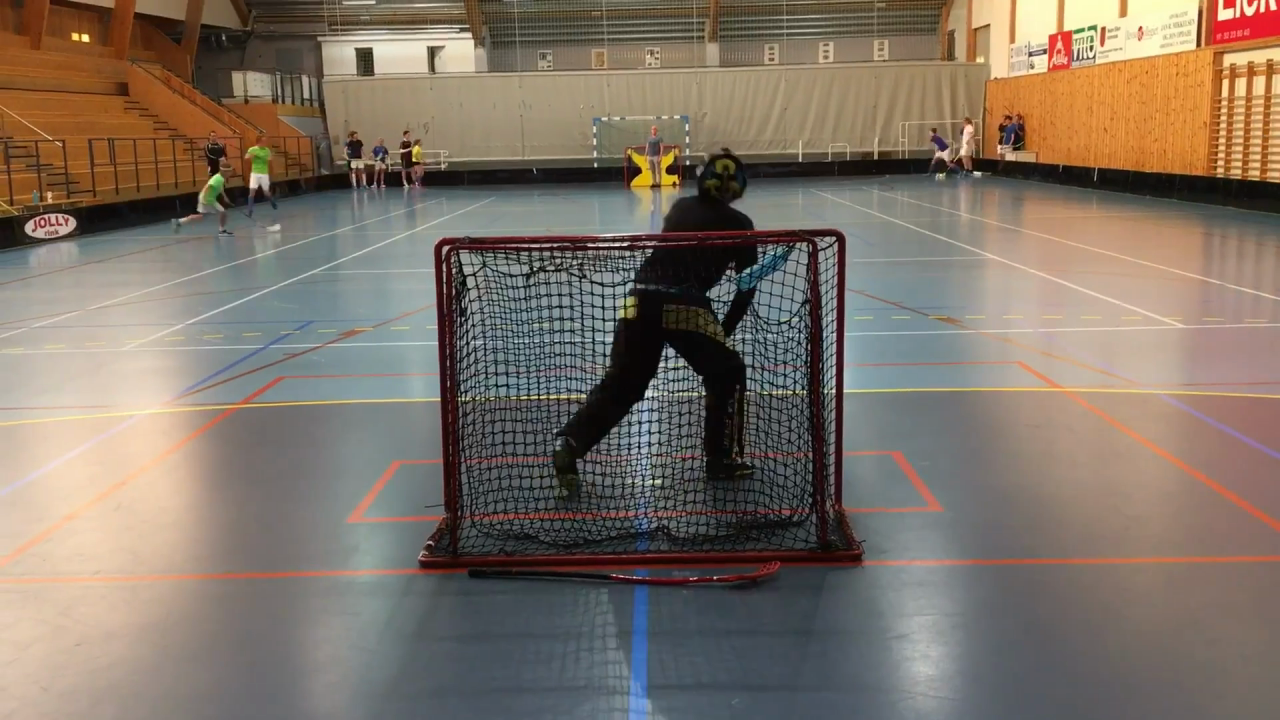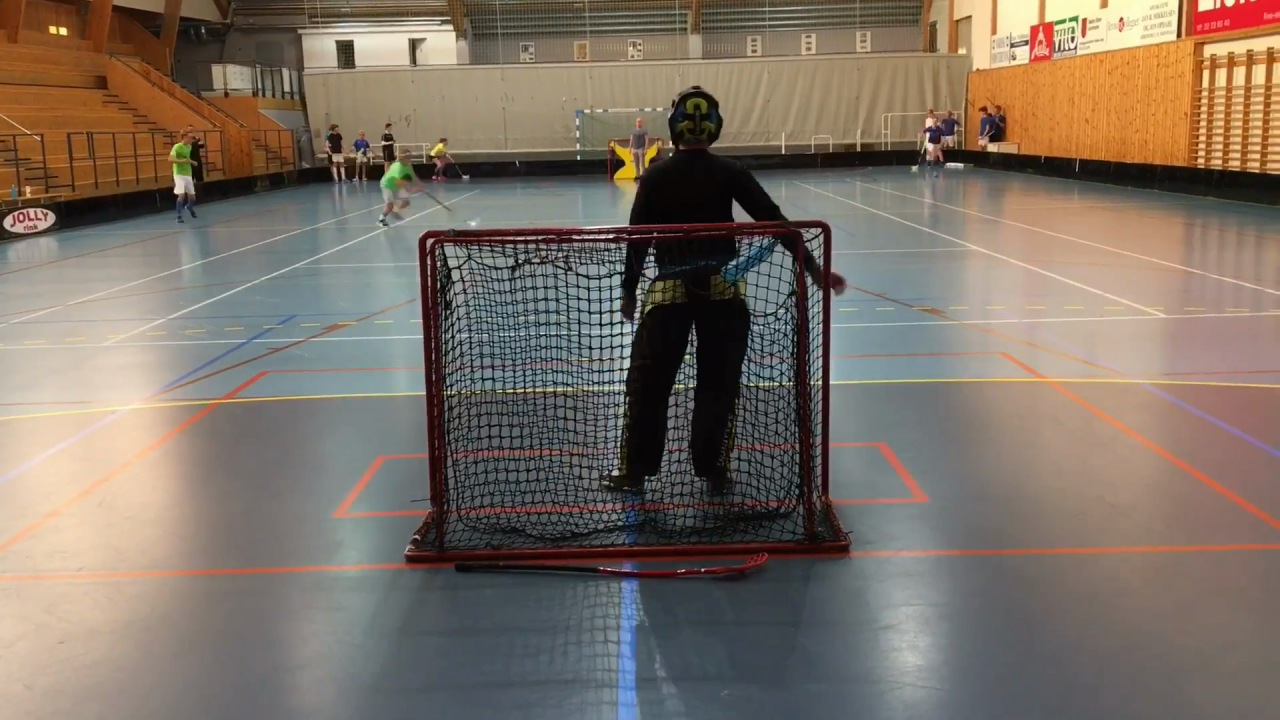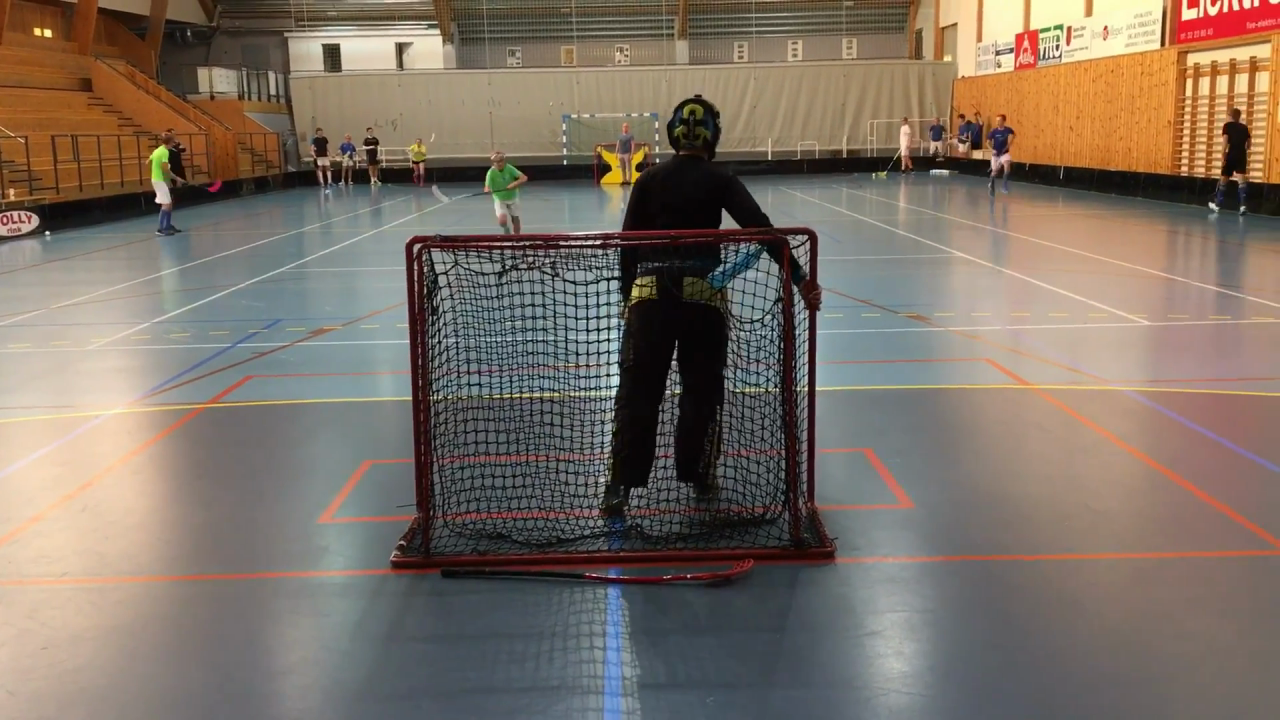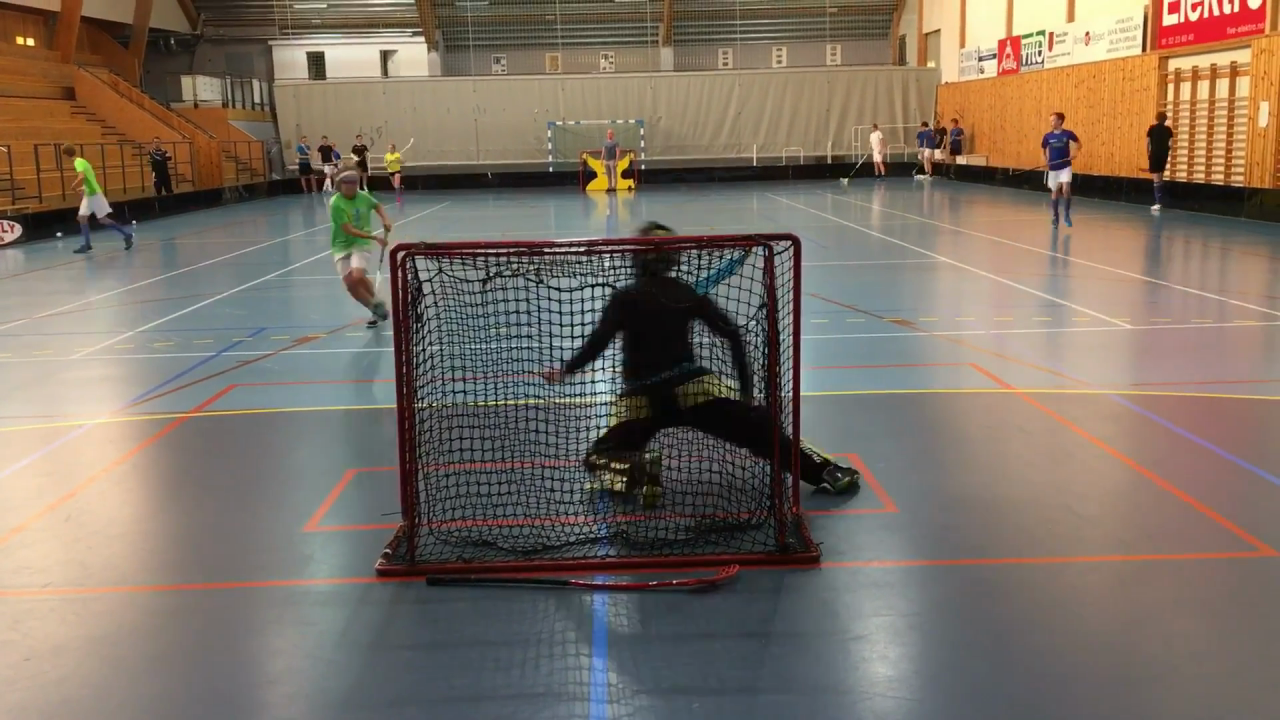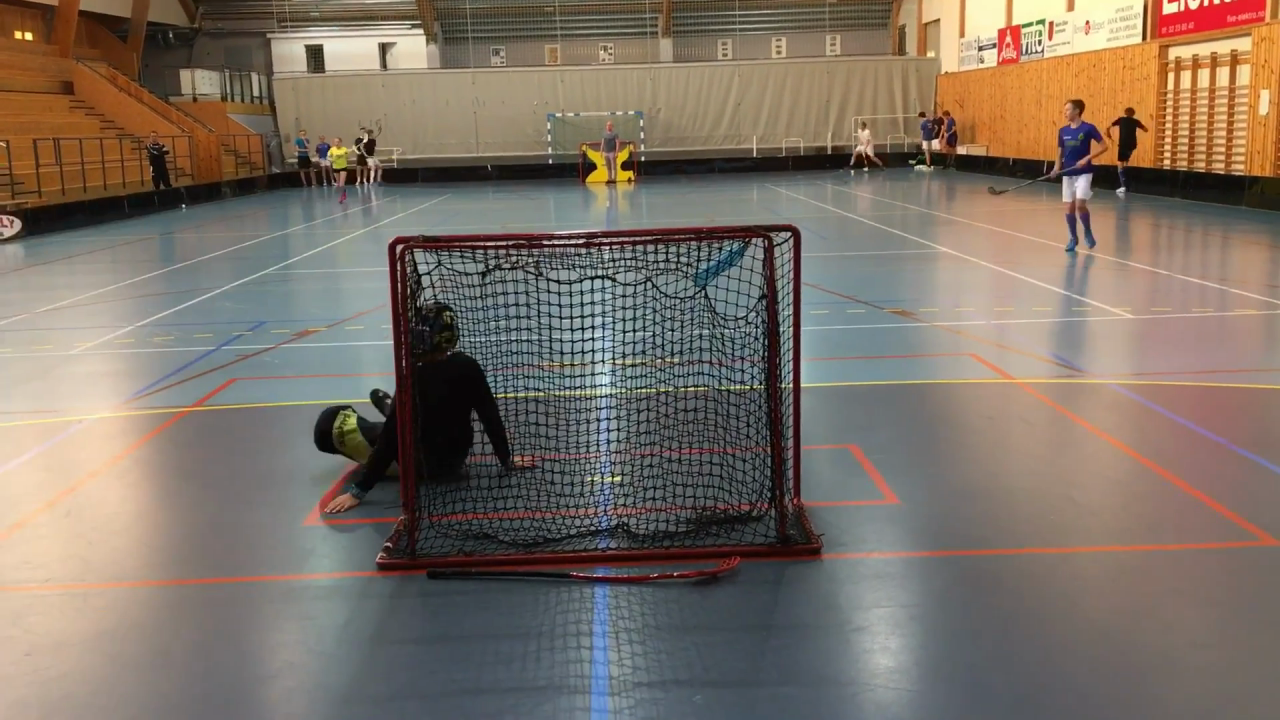
dt=0.7s
person 1, frame 1
left shoulder: (682, 207)
right shoulder: (738, 224)
right elbow: (746, 285)
right wrist: (726, 328)
left hip: (640, 303)
right hip: (684, 307)
left knee: (616, 389)
right knee: (728, 375)
left ankle: (570, 446)
right ankle: (721, 460)
person 1, frame 2
left shoulder: (655, 175)
right shoulder: (729, 172)
left elbow: (637, 237)
right elbow: (771, 219)
left wrist: (628, 292)
right wrist: (812, 266)
left hip: (669, 289)
right hip: (722, 287)
left knee: (648, 382)
right knee: (718, 383)
left ankle: (634, 470)
right ankle: (712, 470)
person 1, frame 3
left shoulder: (649, 179)
right shoulder: (718, 179)
left elbow: (629, 241)
right elbow: (759, 227)
left wrist: (628, 294)
right wrist: (799, 278)
left hip: (650, 290)
right hip: (702, 290)
left knee: (638, 390)
right knee: (703, 389)
left ankle: (621, 485)
right ankle: (699, 476)
person 1, frame 4
left shoulder: (625, 297)
right shoulder: (688, 293)
left elbow: (597, 344)
right elbow: (734, 338)
left wrist: (565, 370)
right wrist: (746, 390)
left hip: (641, 397)
right hip: (689, 387)
left knee: (599, 457)
right knee: (759, 426)
left ankle: (633, 473)
right ankle: (824, 472)
person 1, frame 5
left shoulder: (417, 378)
right shoulder: (468, 366)
left elbow: (391, 441)
right elbow: (490, 417)
left wrist: (356, 491)
right wrist: (507, 461)
left hip: (423, 467)
right hip: (454, 459)
left knee: (331, 424)
